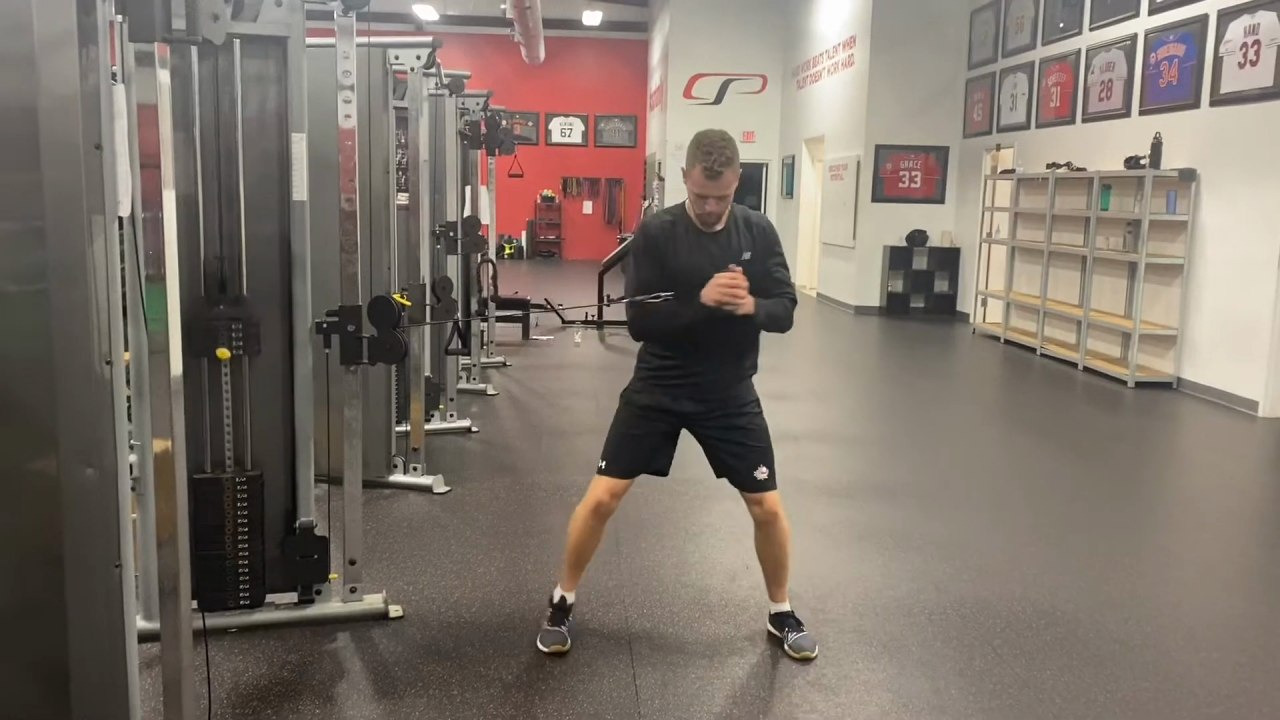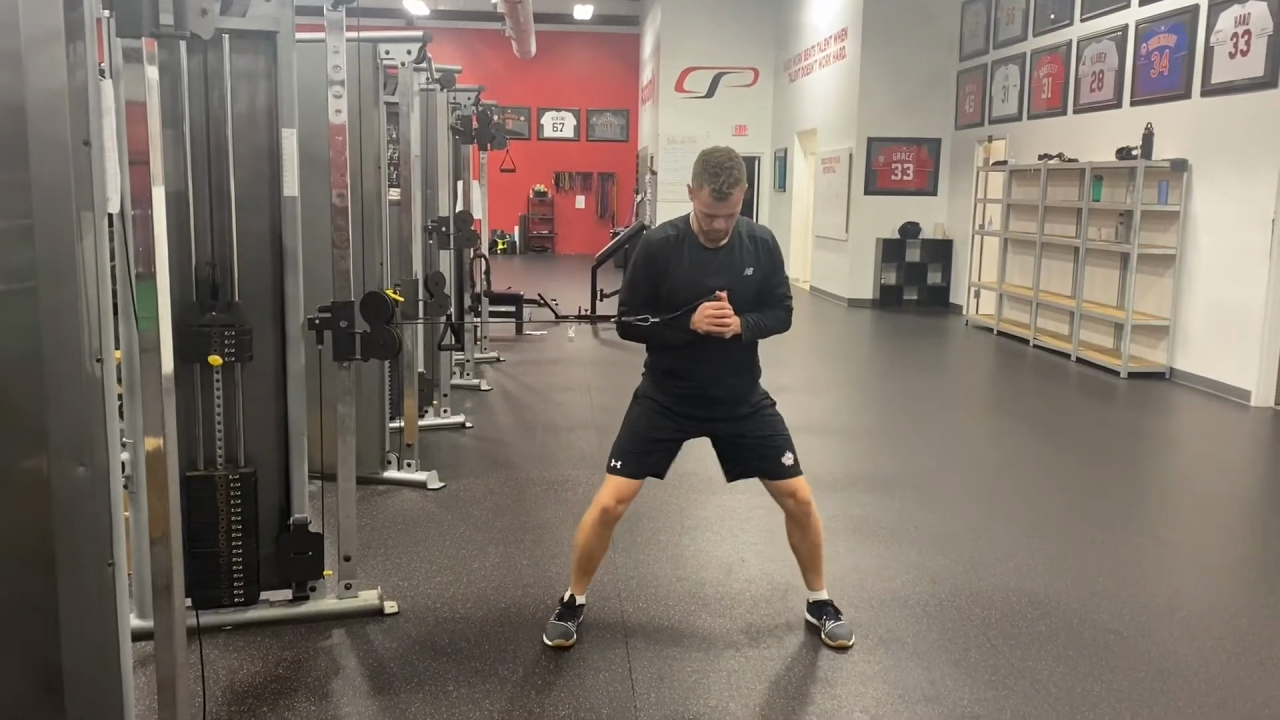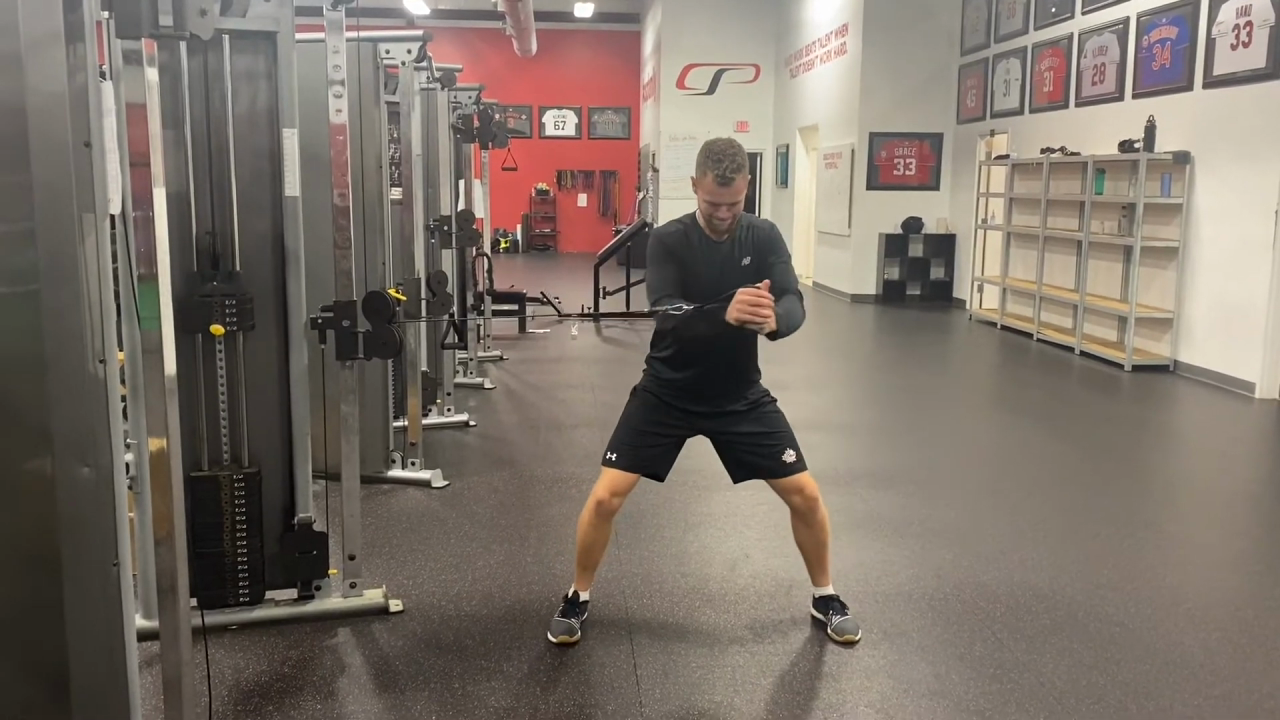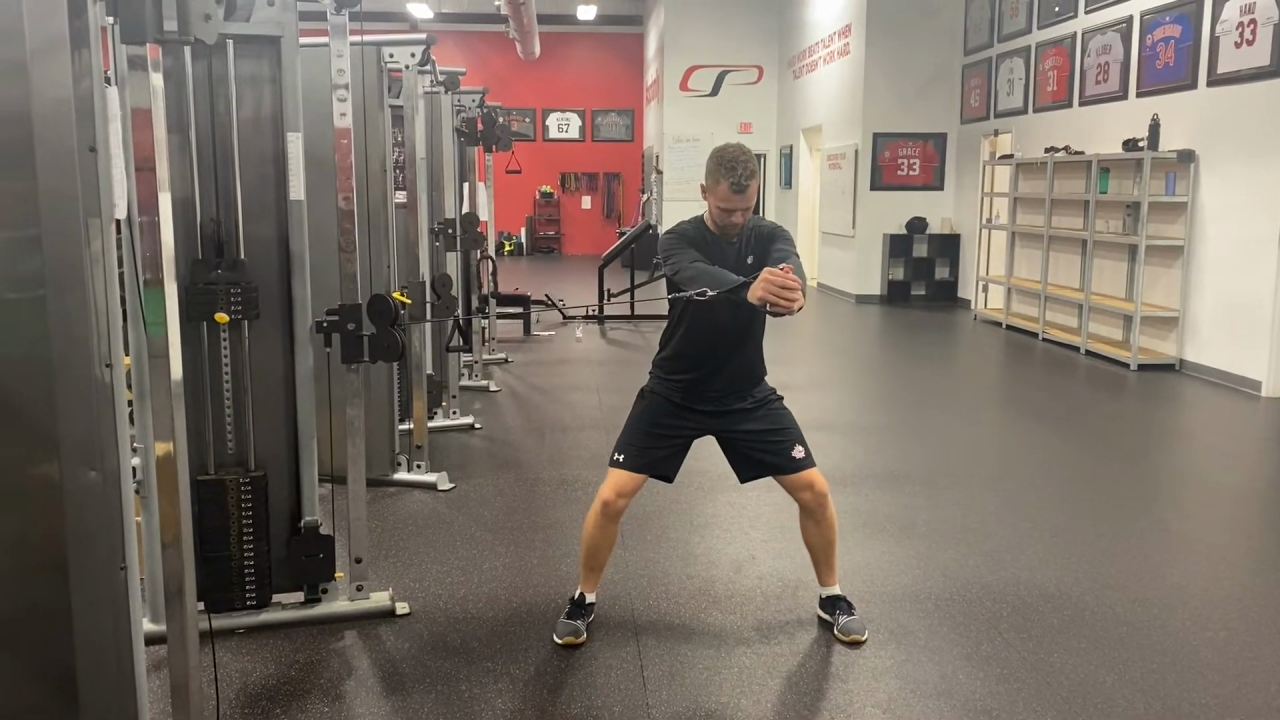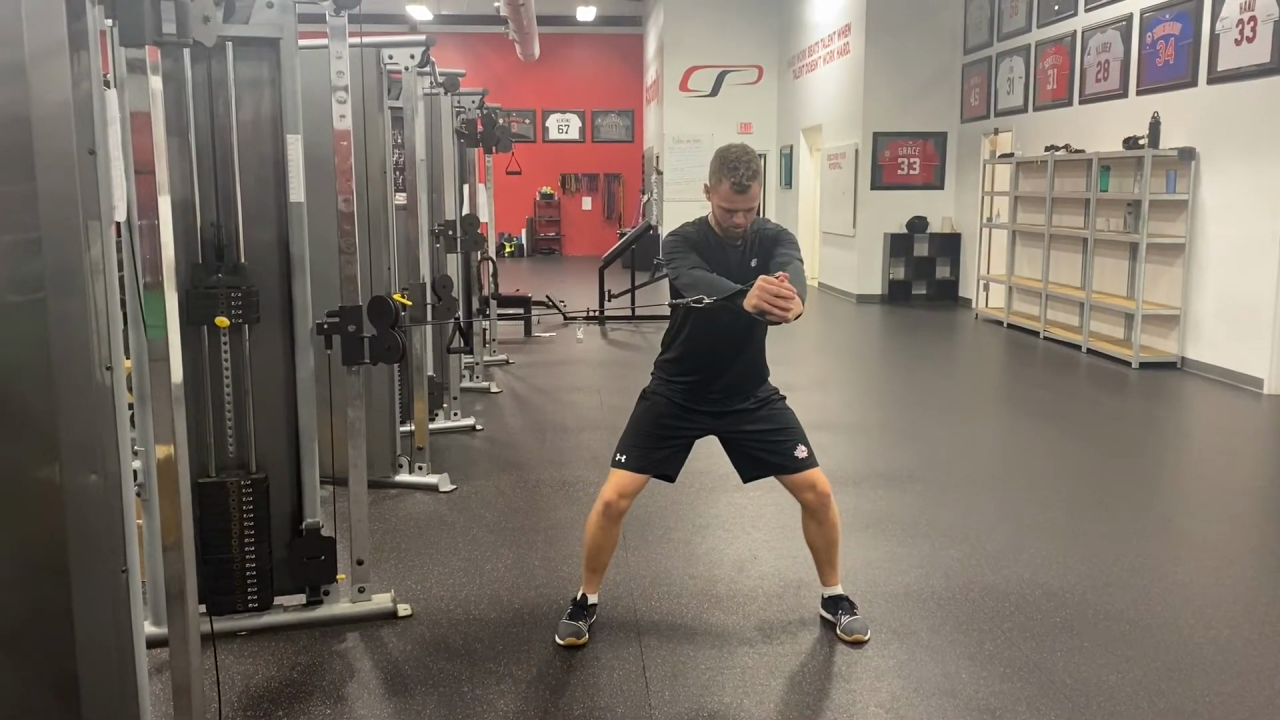
dt=1s
person 1, frame 1
left shoulder: (758, 232)
right shoulder: (658, 231)
left elbow: (784, 311)
right elbow: (640, 319)
left wrist: (751, 305)
right wrist: (701, 299)
left hip: (729, 391)
right hip: (657, 387)
left knee: (767, 507)
right knee: (602, 497)
left ankle: (781, 614)
right ankle: (563, 600)
person 1, frame 2
left shoulder: (761, 243)
right shoulder: (658, 245)
left elbow: (781, 313)
right elbow: (628, 322)
left wrist: (742, 324)
right wrist: (689, 322)
left hip: (741, 398)
right hip: (666, 397)
left knee: (799, 498)
right knee: (610, 503)
left ankle: (819, 603)
right ankle: (573, 601)
person 1, frame 3
left shoulder: (763, 237)
right shoulder: (668, 241)
left elbow: (794, 305)
right elbow: (664, 318)
left wrist: (773, 319)
right wrist: (724, 313)
left hip: (740, 395)
right hip: (667, 393)
left knee: (805, 495)
right knee: (604, 499)
left ankle: (824, 598)
right ankle: (577, 598)
person 1, frame 4
left shoulder: (769, 236)
right shoulder: (679, 240)
left elbow: (790, 270)
right elbow: (700, 278)
left wrist: (791, 292)
right wrist: (750, 290)
left hip: (747, 394)
right hip: (674, 394)
left knee: (815, 492)
right knee: (611, 499)
left ankle: (831, 597)
right ankle: (584, 599)
person 1, frame 5
left shoulder: (775, 240)
right shoulder: (682, 242)
left elbow: (791, 275)
right elbow: (697, 285)
left wrist: (791, 299)
right wrist: (747, 298)
left hip: (749, 394)
right hip: (677, 394)
left knee: (818, 492)
right knee: (613, 500)
left ankle: (834, 597)
right ankle: (586, 599)
